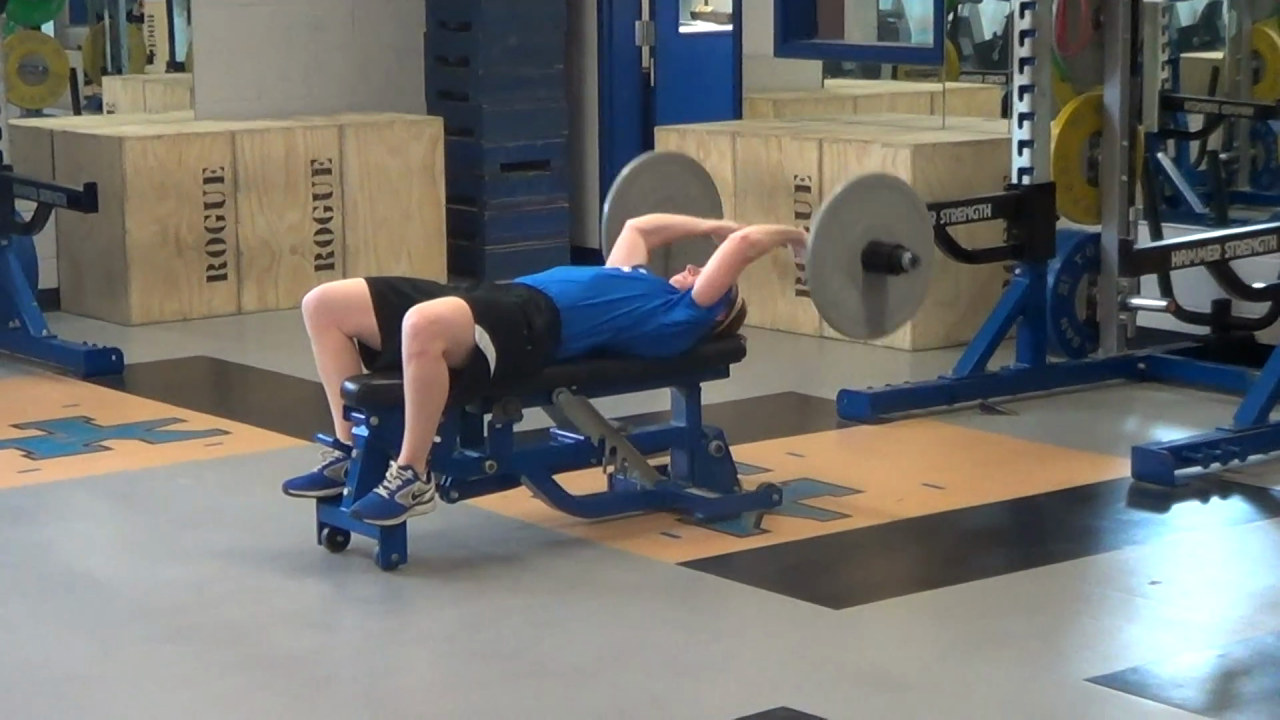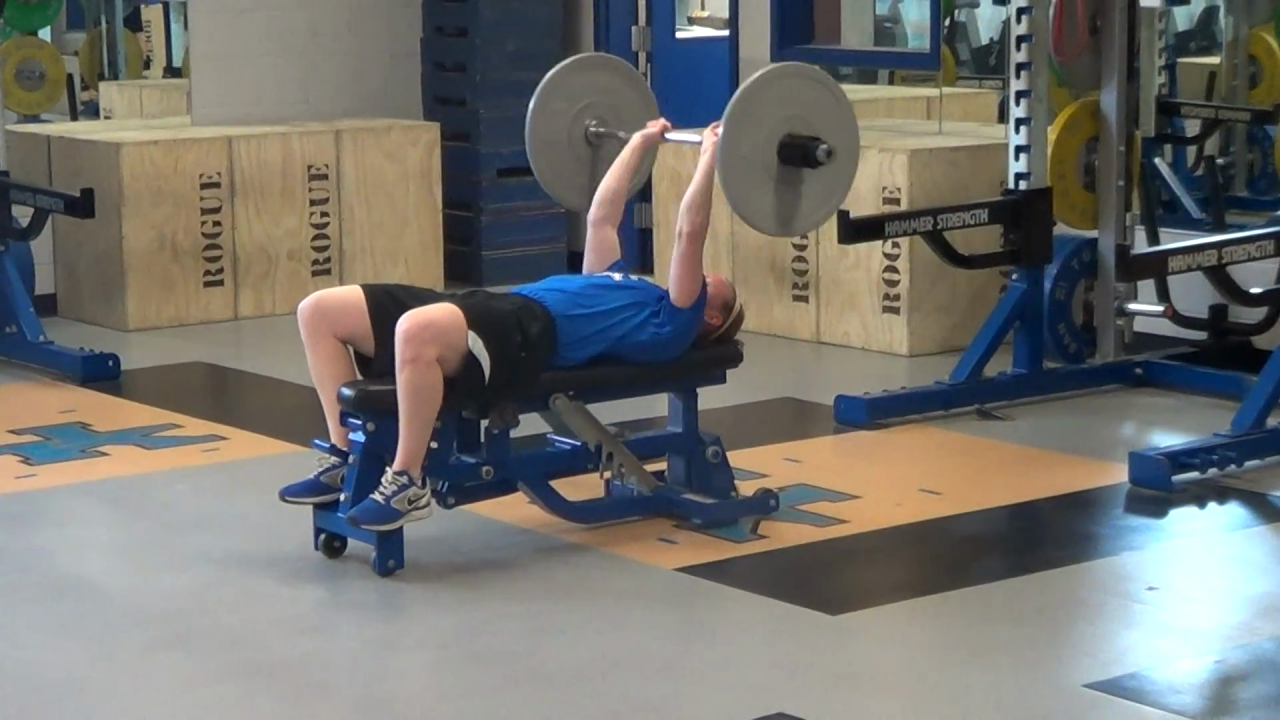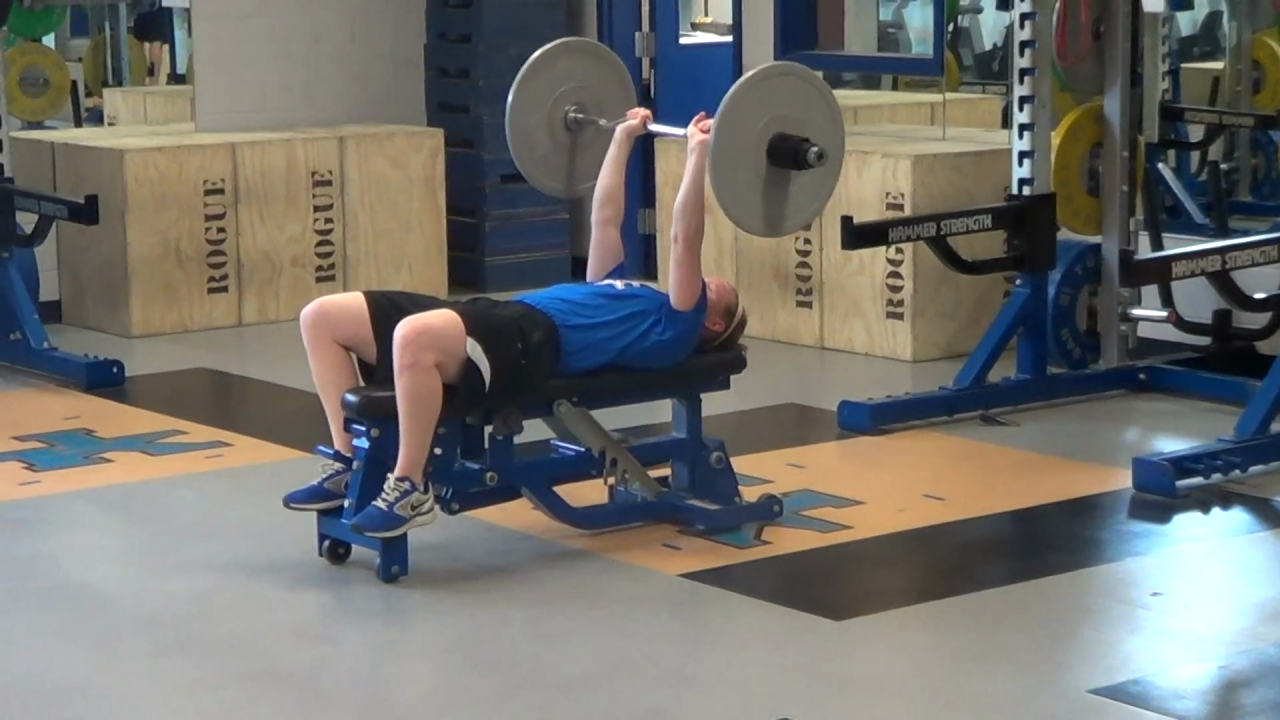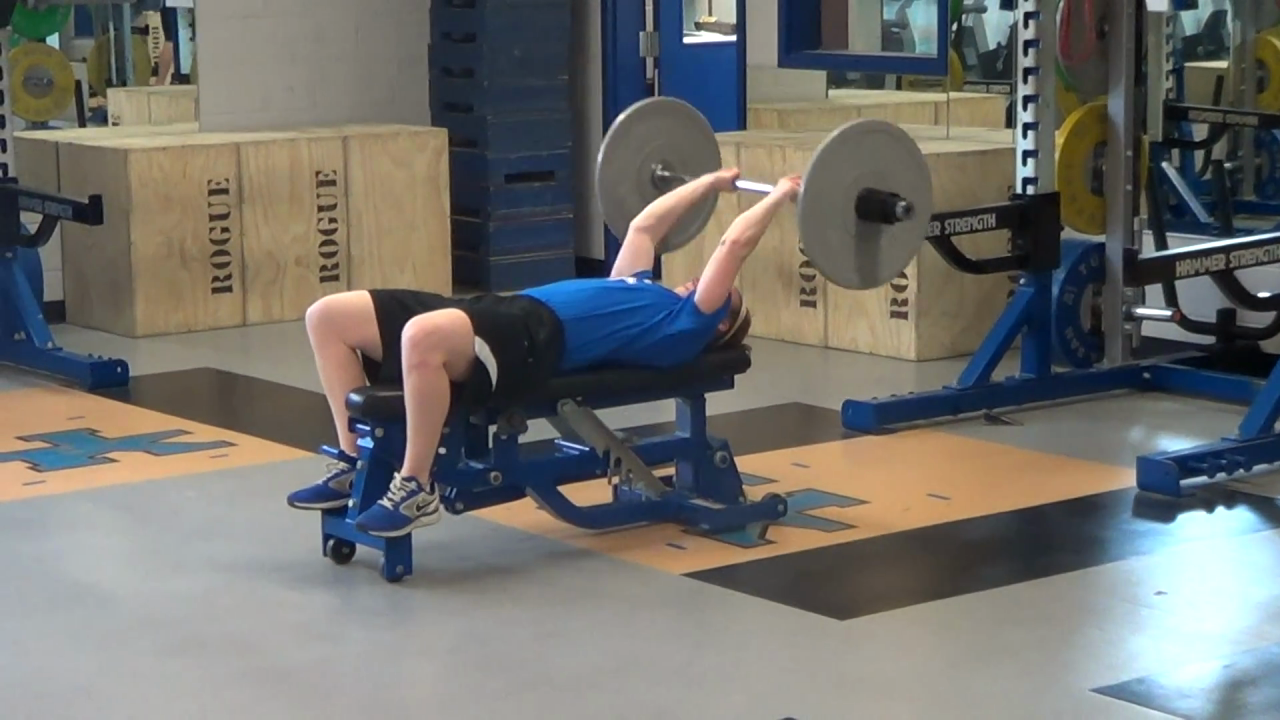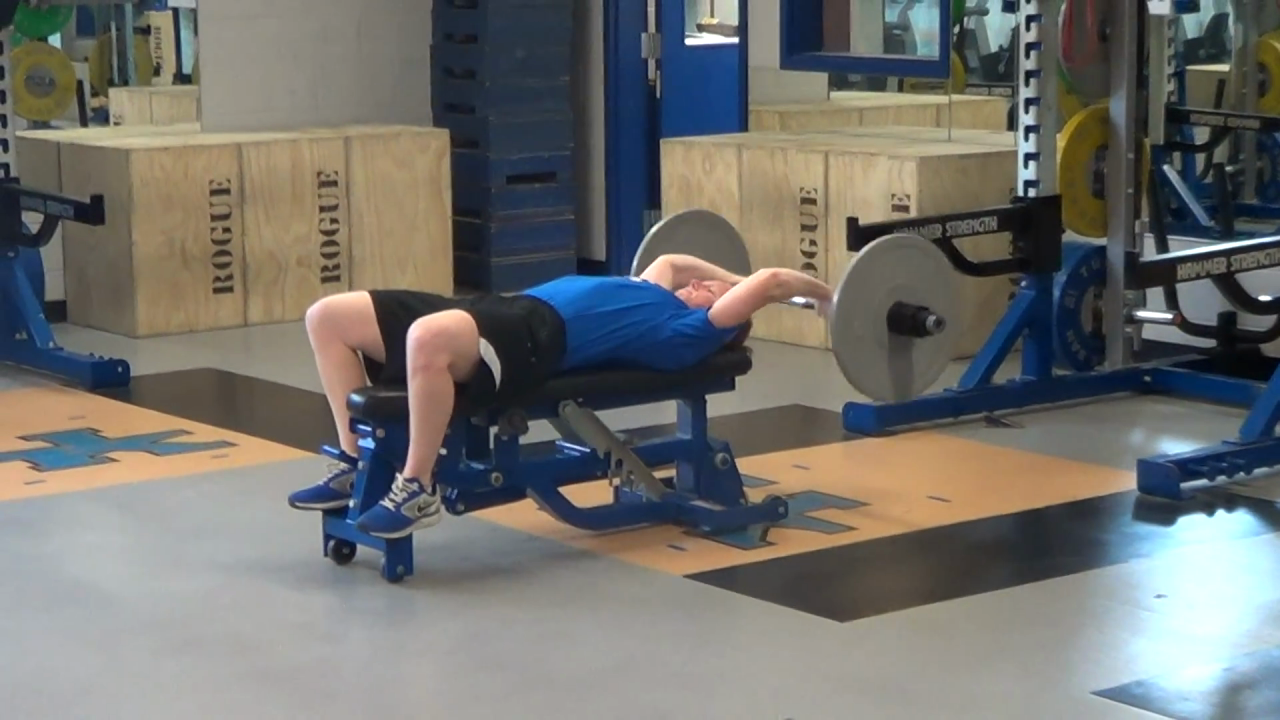
dt=0.5s
person 1, frame 1
left shoulder: (684, 317)
right shoulder: (642, 287)
left elbow: (741, 247)
right elbow: (638, 228)
left wrist: (788, 233)
right wrist: (718, 225)
left hip: (537, 323)
right hip: (500, 296)
left knee: (423, 322)
right knee: (324, 304)
left ankle: (411, 475)
right ankle: (350, 450)
person 1, frame 2
left shoulder: (671, 326)
right shoulder: (620, 283)
left elbow: (690, 234)
right elbow: (600, 218)
left wrist: (709, 156)
right wrist: (641, 143)
left hip: (528, 332)
right hip: (494, 307)
left knee: (417, 331)
right knee: (319, 310)
left ankle: (407, 483)
right ankle: (345, 459)
person 1, frame 3
left shoulder: (674, 329)
right shoulder: (625, 296)
left elbow: (685, 240)
right elbow: (605, 221)
left wrist: (696, 153)
right wrist: (622, 137)
left hip: (532, 342)
right hip: (498, 315)
left knee: (415, 338)
right knee: (321, 317)
left ankle: (410, 489)
right ankle: (349, 464)
person 1, frame 4
left shoulder: (686, 326)
right shoulder: (640, 291)
left elbow: (734, 245)
right elbow: (644, 226)
left wrist: (782, 193)
right wrist: (711, 181)
left hip: (536, 336)
right hip: (506, 310)
left knee: (422, 336)
right knee: (327, 316)
left ankle: (416, 489)
right ankle: (355, 463)
person 1, frame 5
left shoulder: (689, 332)
right shoulder: (657, 299)
left elbow: (769, 281)
right elbow: (670, 261)
left wrist: (820, 291)
right wrist: (734, 275)
left hip: (540, 336)
right hip: (508, 309)
left knee: (429, 337)
right knee: (328, 316)
left ankle: (417, 489)
right ankle: (355, 463)
